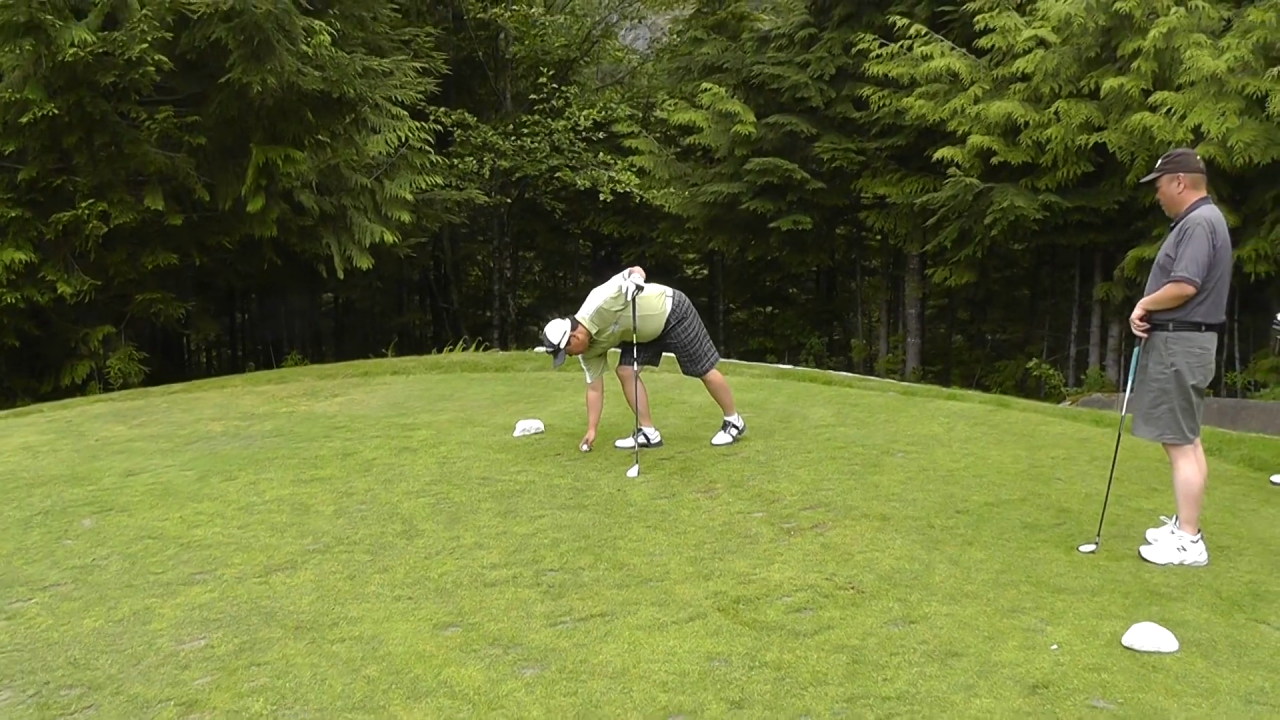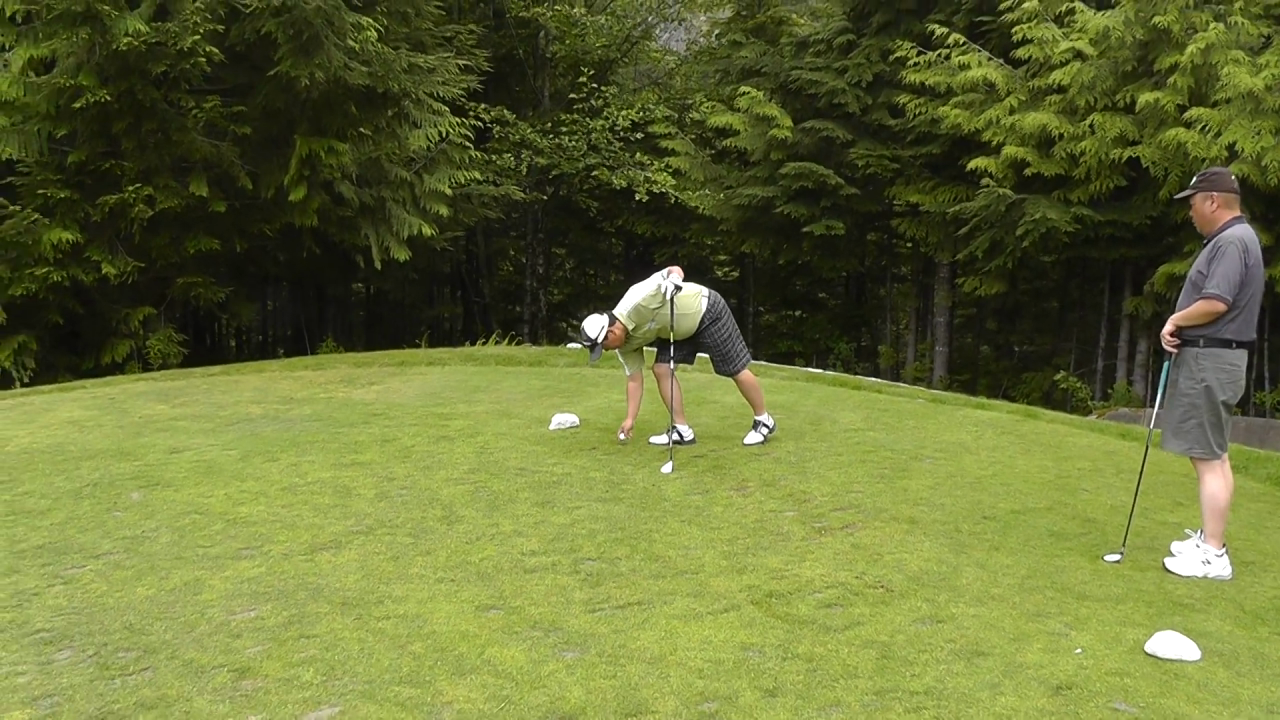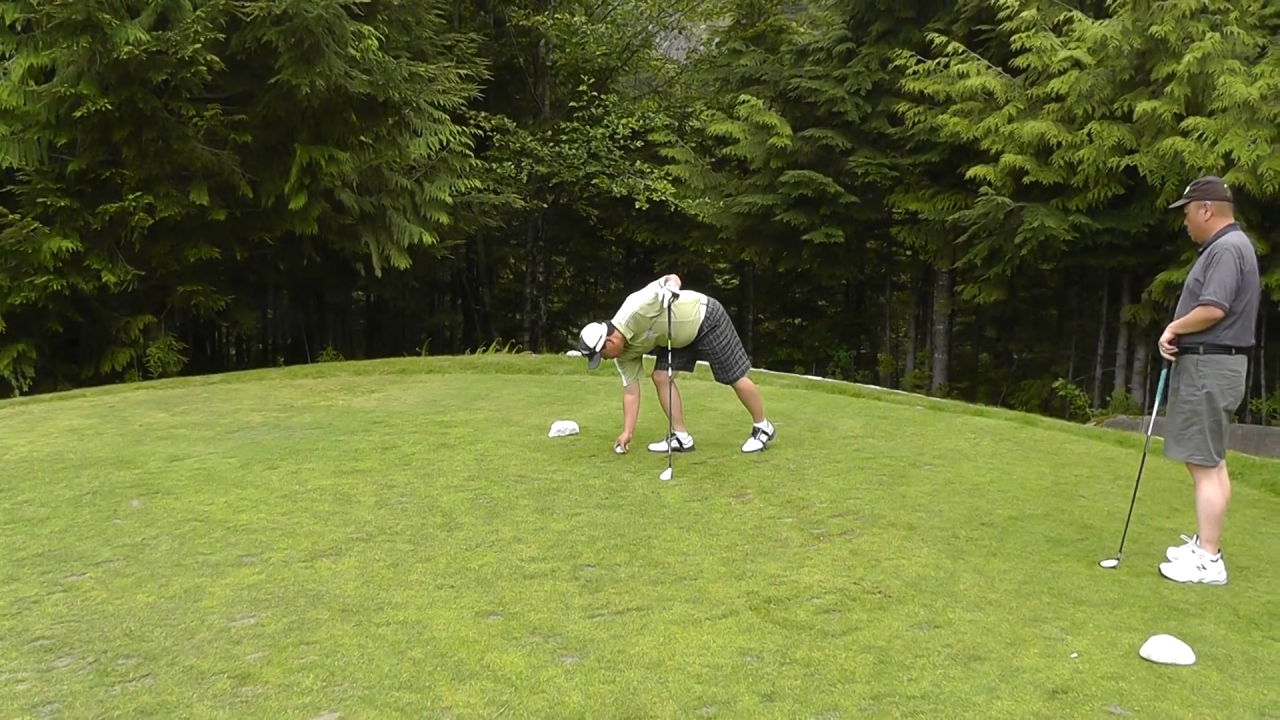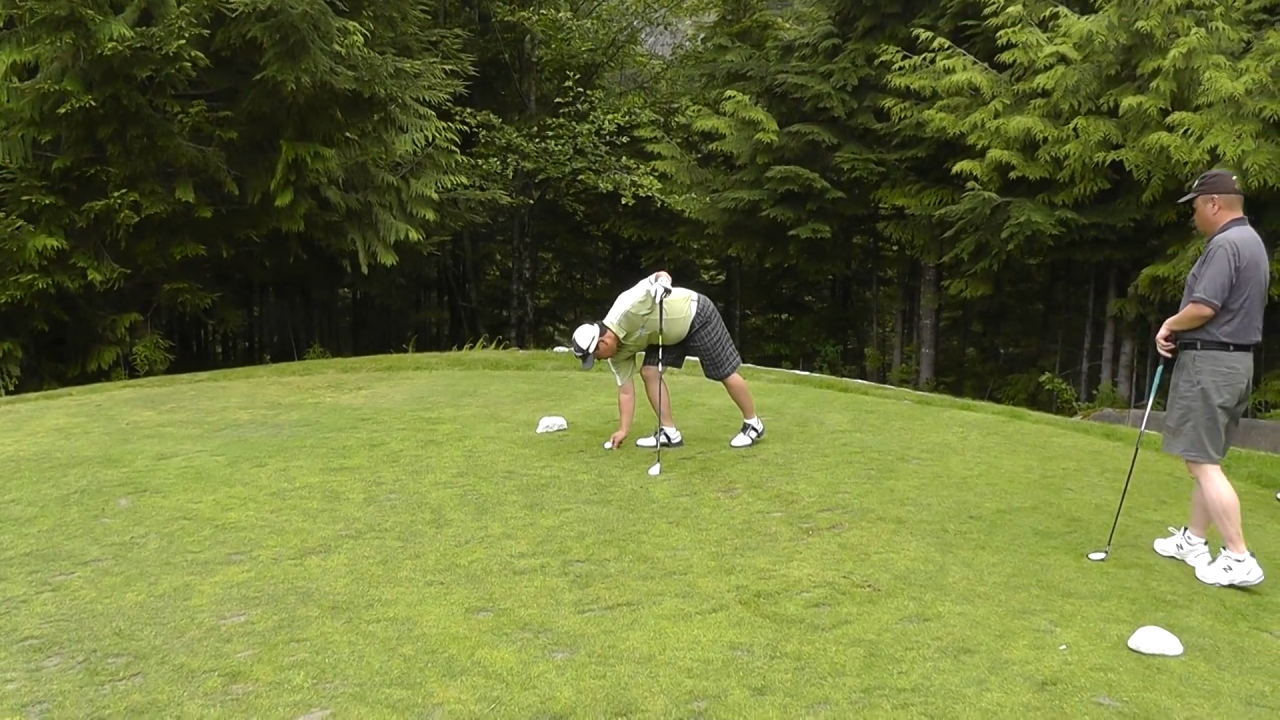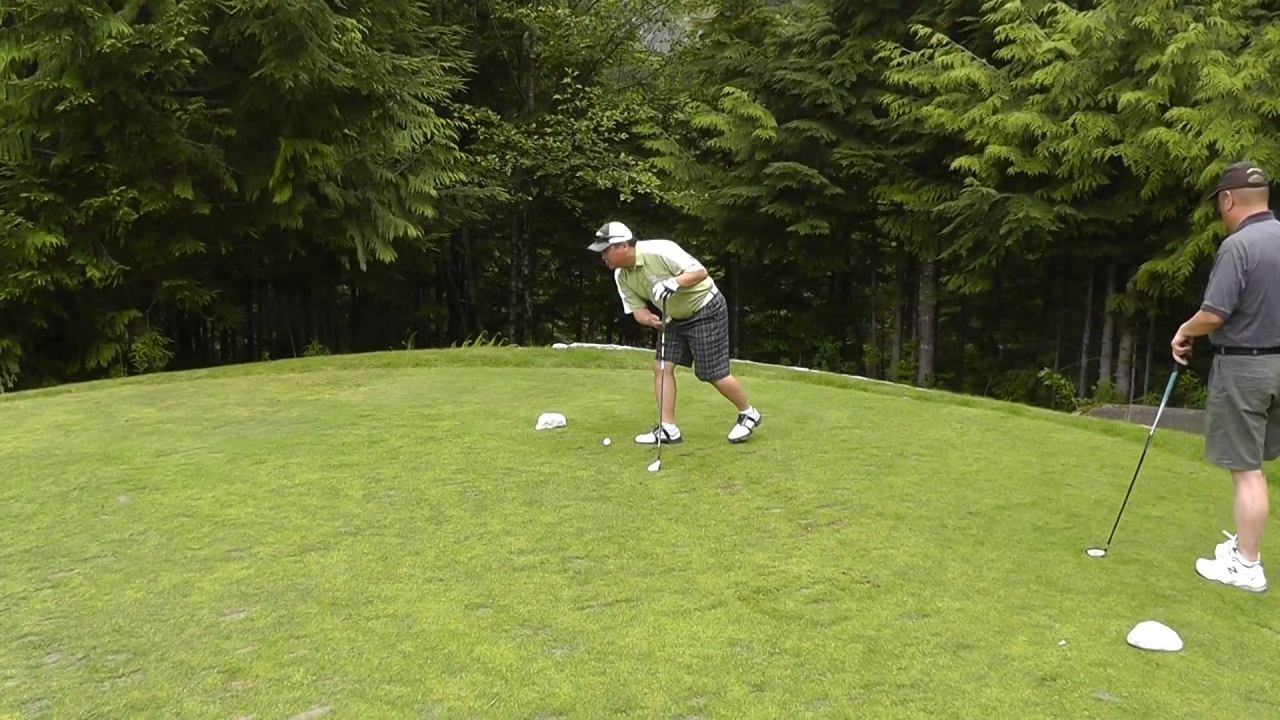
dt=0.7s
person 1, frame 1
left shoulder: (1198, 222)
right shoulder: (1197, 221)
left elbow: (1184, 286)
left wrist: (1144, 305)
right wrist: (1149, 311)
left hip: (1179, 343)
right hip: (1179, 340)
left knee: (1181, 443)
right knee: (1186, 439)
left ankle: (1189, 541)
right ankle: (1185, 526)
person 1, frame 2
left shoulder: (1231, 240)
right shoulder: (1229, 239)
left elbow: (1215, 303)
left wrist: (1175, 320)
right wrist: (1180, 328)
left hip: (1209, 358)
right hip: (1211, 356)
left knee: (1207, 457)
right knee: (1214, 455)
left ankle: (1213, 554)
right ankle: (1210, 539)
person 1, frame 3
left shoulder: (1227, 247)
right shoulder: (1224, 247)
left elbow: (1212, 309)
left wrist: (1172, 329)
right wrist: (1178, 335)
left hip: (1209, 366)
right hip: (1210, 364)
left knee: (1204, 464)
right knee: (1211, 461)
left ankle: (1208, 560)
right ankle: (1205, 545)
person 1, frame 4
left shoulder: (1226, 244)
right shoulder: (1250, 241)
left elbow: (1203, 307)
left wrist: (1169, 325)
right wrist: (1179, 330)
left hip: (1209, 363)
right hip: (1234, 360)
left knee: (1202, 463)
right knee: (1207, 459)
left ankle: (1239, 559)
right ankle: (1194, 540)
person 1, frame 5
left shoulder: (1238, 246)
left elbow: (1213, 314)
left wrist: (1183, 331)
left hip: (1243, 366)
left knee: (1244, 469)
right ankle: (1244, 545)
person 2, frame 1
left shoulder: (599, 305)
right shoulder: (591, 347)
left elbow: (636, 270)
right elbow: (595, 388)
left wrist: (635, 277)
right wrist: (591, 430)
left hip: (672, 312)
left knee: (704, 370)
right knee: (625, 372)
left ankle: (733, 422)
right ankle: (648, 433)
person 2, frame 2
left shoulder: (637, 302)
right shoulder: (626, 343)
left elbow: (675, 269)
right elbow: (634, 379)
left wrist: (674, 278)
right wrist: (630, 418)
left hip: (707, 311)
left knee: (736, 370)
right knee: (661, 369)
left ankle: (764, 421)
right ankle: (681, 430)
person 2, frame 3
left shoulder: (635, 312)
right shoulder: (626, 352)
left elbow: (673, 278)
right elbow: (631, 391)
left wrist: (671, 286)
right wrist: (627, 431)
left hip: (706, 319)
left knee: (735, 377)
right knee: (660, 377)
left ankle: (763, 428)
right ankle: (681, 437)
person 2, frame 4
left shoulder: (627, 310)
right shoulder: (619, 351)
left elbow: (662, 275)
right elbow: (626, 391)
left wrist: (663, 281)
right wrist: (623, 430)
left hip: (697, 316)
left knee: (726, 373)
right knee: (649, 372)
left ankle: (753, 424)
right ankle: (669, 431)
person 2, frame 5
left shoulder: (660, 251)
right shoulder: (622, 275)
left elbow: (700, 273)
right elbow: (638, 309)
left wrist: (672, 283)
right wrist: (651, 319)
left hip: (705, 310)
right hip: (675, 318)
left knee: (714, 373)
right knee: (662, 367)
left ankle: (748, 414)
right ankle: (668, 428)
